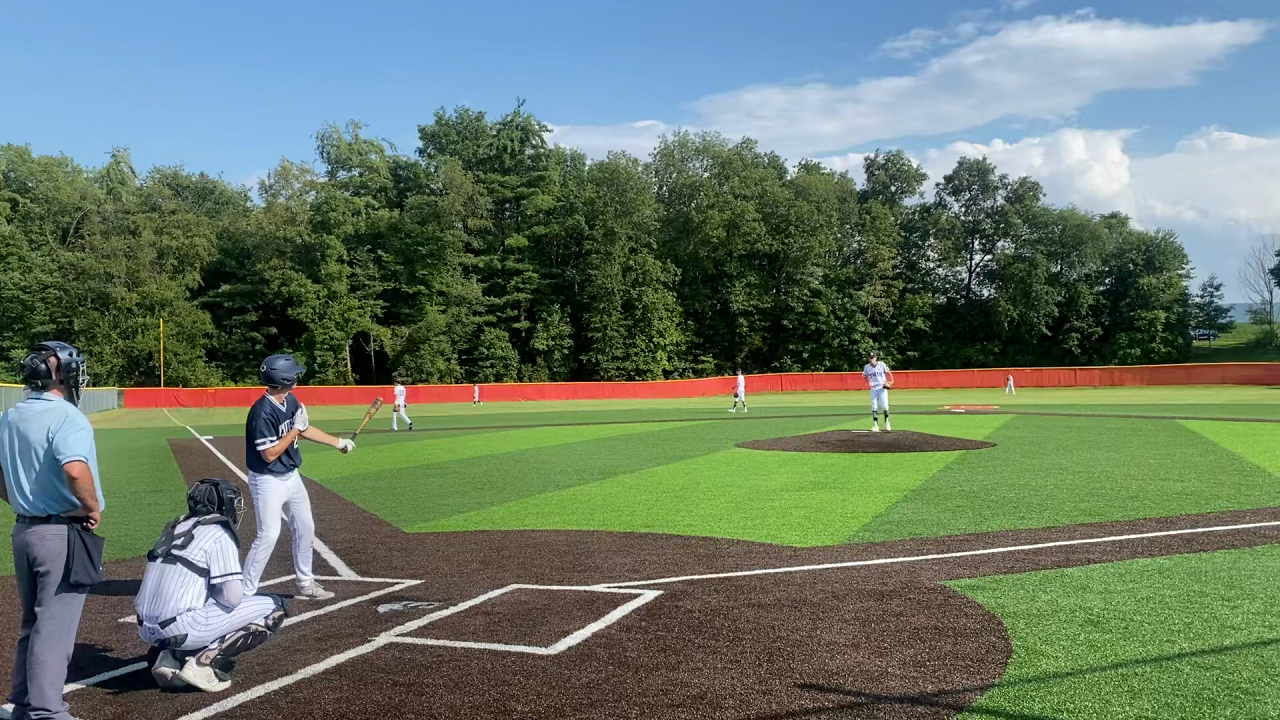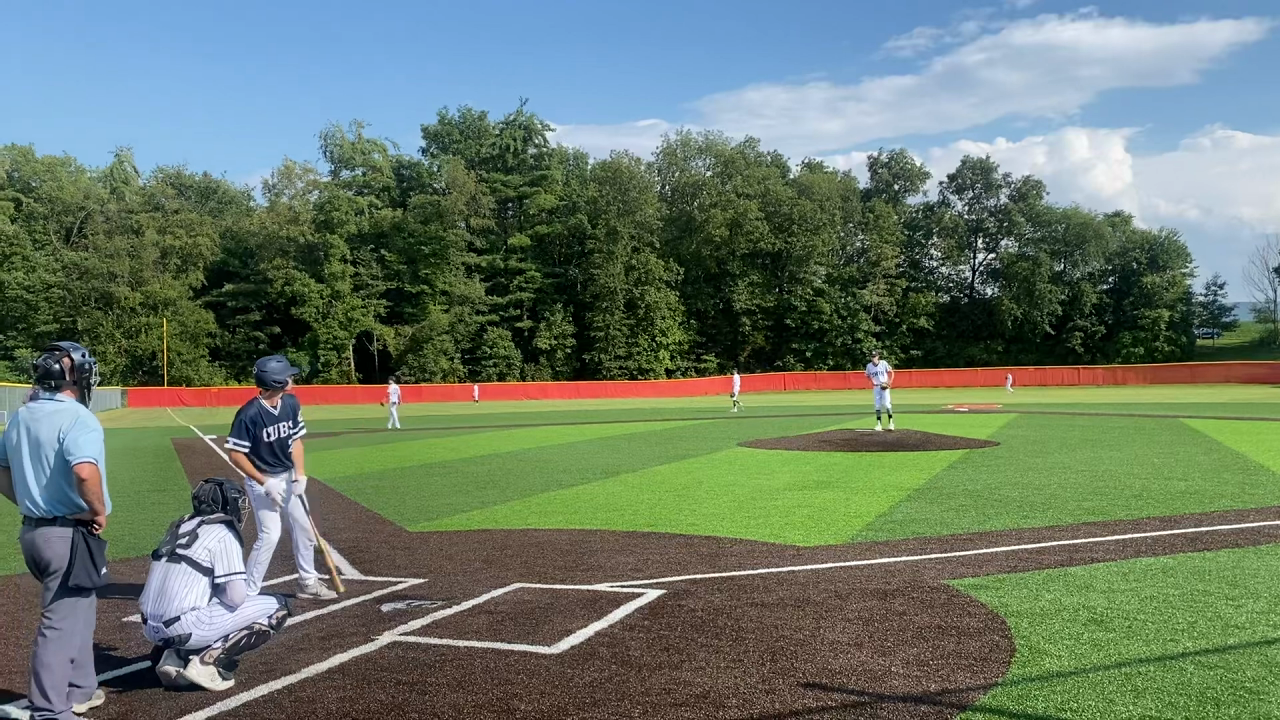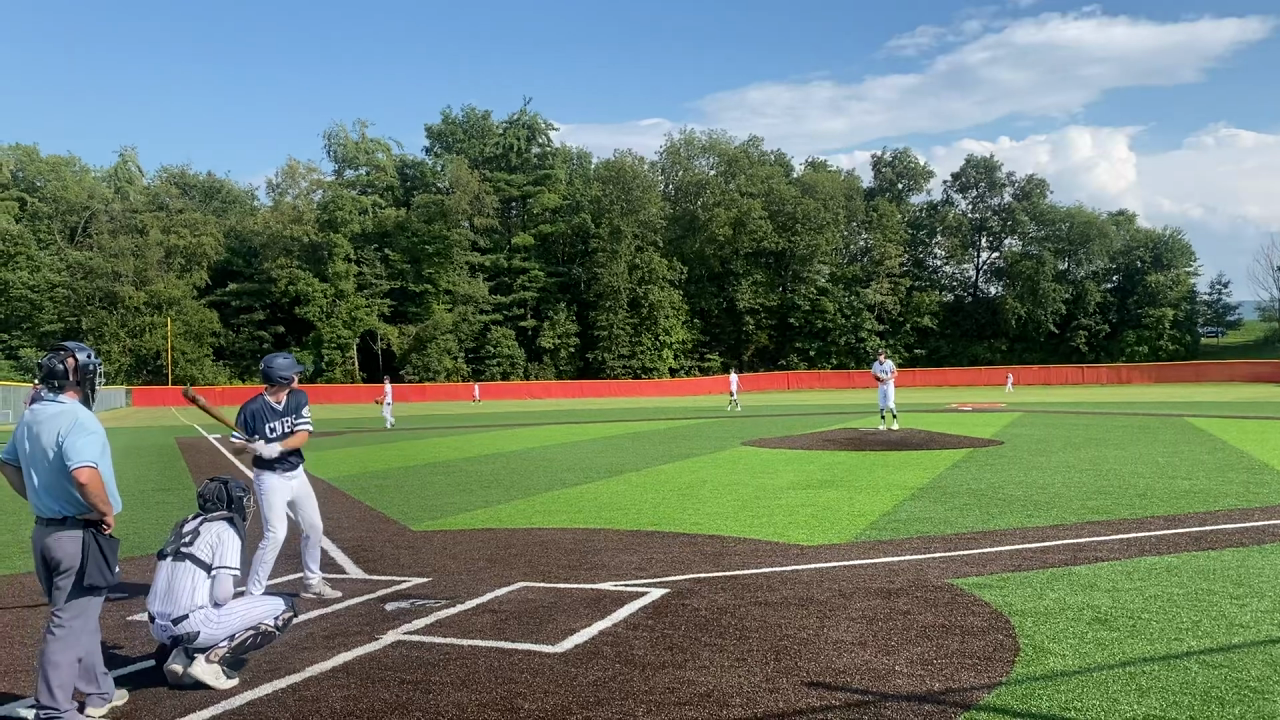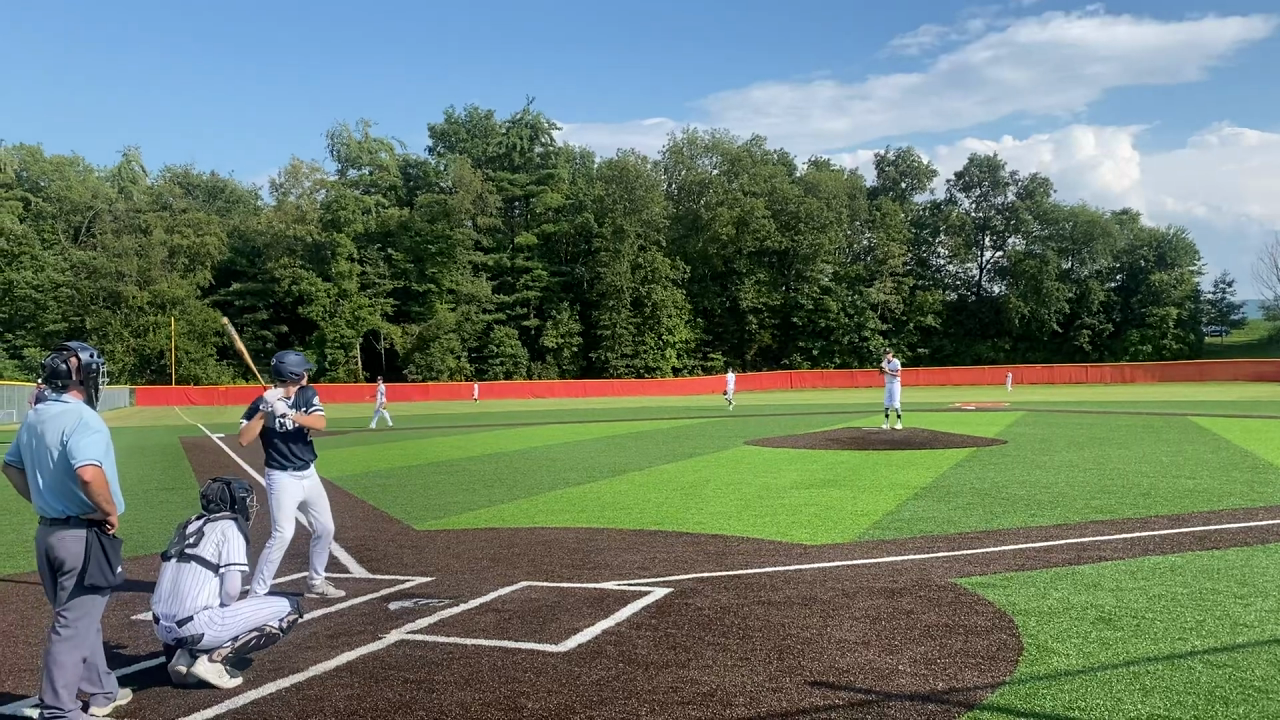
dt=0.3s
person 1, frame 1
right shoulder: (67, 416)
right elbow: (76, 469)
right wrist: (93, 508)
right hip: (62, 533)
left knee: (32, 622)
right knee: (55, 625)
person 1, frame 2
right shoulder: (78, 418)
right elbow: (85, 472)
right wrist: (99, 512)
left hip: (31, 531)
right hip: (70, 535)
left knee: (73, 611)
right knee: (61, 625)
left ankle: (79, 689)
person 1, frame 3
right shoulder: (79, 419)
right elbow: (84, 475)
right wrist: (106, 513)
left hip: (44, 531)
right hip: (80, 535)
left knee: (79, 617)
right knee: (69, 624)
person 1, frame 4
left shoulder: (34, 417)
right shoulder: (83, 418)
right elbow: (89, 474)
right wrist: (110, 512)
left hip: (48, 531)
right hip: (83, 534)
left knee: (82, 617)
right knee: (73, 625)
person 2, frame 1
left shoulder: (291, 401)
right shoulder: (262, 411)
left elbow: (304, 430)
right elbow: (269, 454)
left wrist: (337, 442)
right wrist: (296, 428)
left hip: (291, 477)
right hip: (267, 481)
left knee: (305, 528)
right knee: (268, 536)
left ankle: (305, 584)
right ankle: (244, 595)
person 2, frame 2
left shoulder: (291, 402)
right shoulder: (249, 413)
left elbow: (296, 440)
right elbow: (235, 455)
left wrist: (299, 475)
right wrist: (264, 483)
left hip: (288, 477)
right hip: (262, 482)
left knee: (304, 528)
right knee: (269, 536)
left ankle: (308, 583)
right ankle: (247, 595)
person 2, frame 3
left shoulder: (299, 398)
right shoulder: (253, 409)
left elbow: (303, 435)
right elbow: (237, 446)
left wrist: (277, 447)
right wrist: (252, 446)
left hip: (297, 475)
right hip: (270, 479)
left knee: (314, 528)
right knee: (275, 536)
left ankle: (313, 583)
right ankle: (252, 595)
person 2, frame 4
left shoulder: (308, 394)
right shoulder: (262, 401)
left elbow: (320, 423)
right elbow: (243, 440)
left wrist: (288, 413)
right wrist: (264, 412)
left hip: (309, 474)
right hip: (282, 478)
left knee: (325, 529)
right knee: (282, 535)
left ankle: (316, 583)
right ankle: (256, 595)
person 3, frame 1
left shoulder: (176, 526)
right shoulder: (219, 533)
right elbow: (233, 598)
left hip: (147, 629)
right hip: (180, 627)
right knee: (274, 608)
left ankle: (170, 659)
right ankle: (202, 663)
person 3, frame 2
left shoulder: (181, 526)
right shoulder: (223, 533)
right elbow: (236, 597)
right wrist: (218, 591)
left hip: (152, 627)
right hip: (183, 627)
right knee: (277, 607)
left ankle: (175, 657)
right ankle: (206, 662)
person 3, frame 3
left shoulder: (187, 525)
right shoulder: (225, 528)
right elbow: (222, 593)
left hip: (158, 626)
right hip: (190, 624)
right knee: (284, 608)
left ankle: (182, 656)
right ankle: (211, 660)
person 3, frame 4
left shoulder: (189, 526)
right shoulder: (230, 526)
right elbow: (231, 590)
right wrist: (224, 613)
left hip: (162, 627)
right hip: (195, 626)
right knee: (289, 608)
left ankle: (186, 655)
right ankle: (214, 660)
